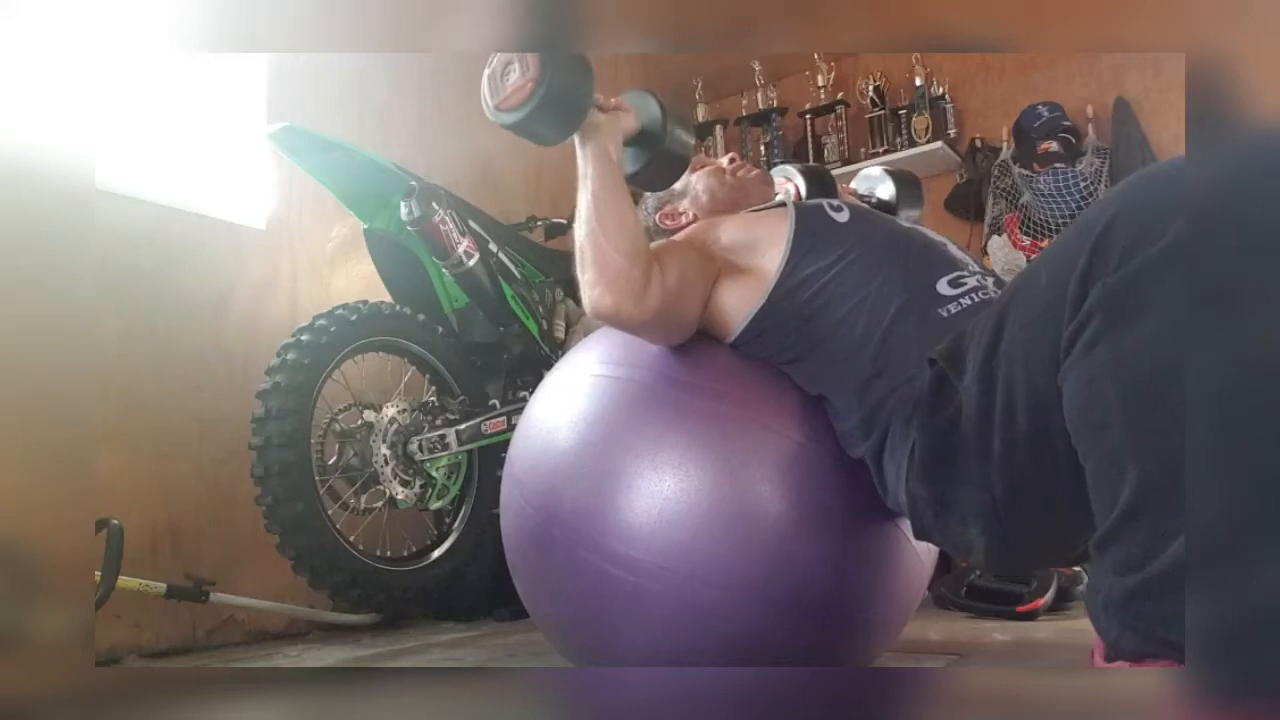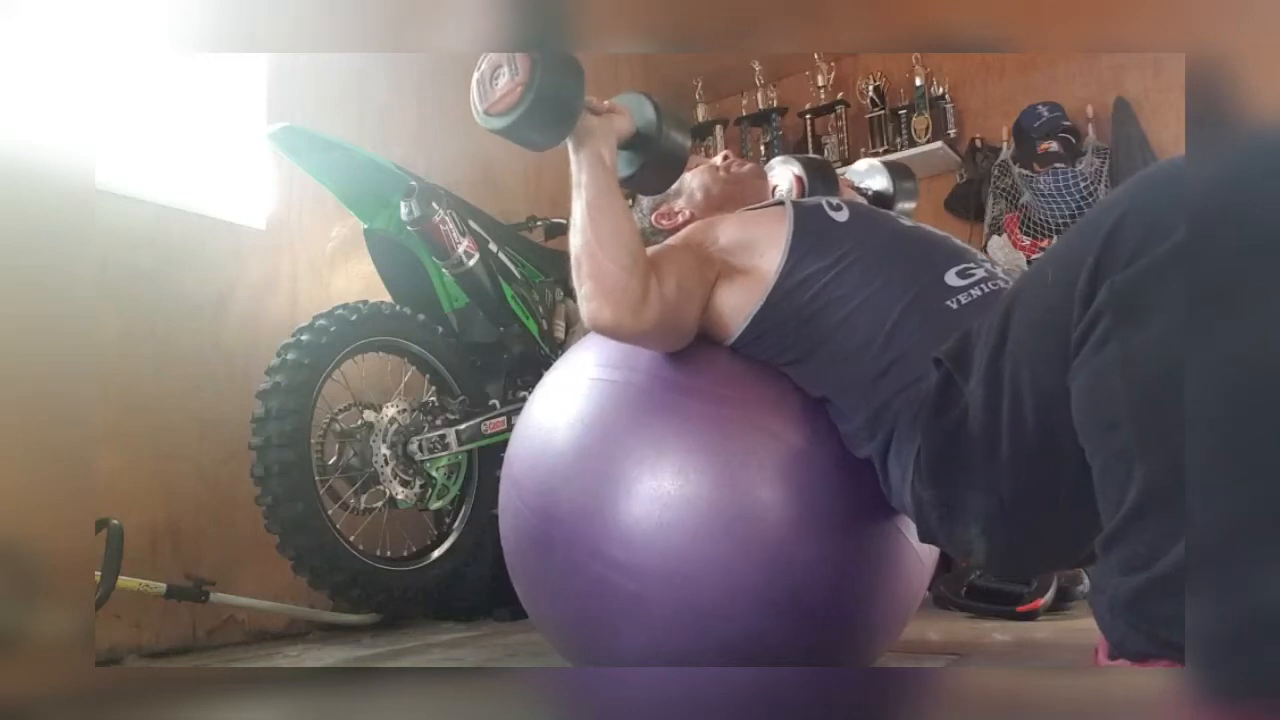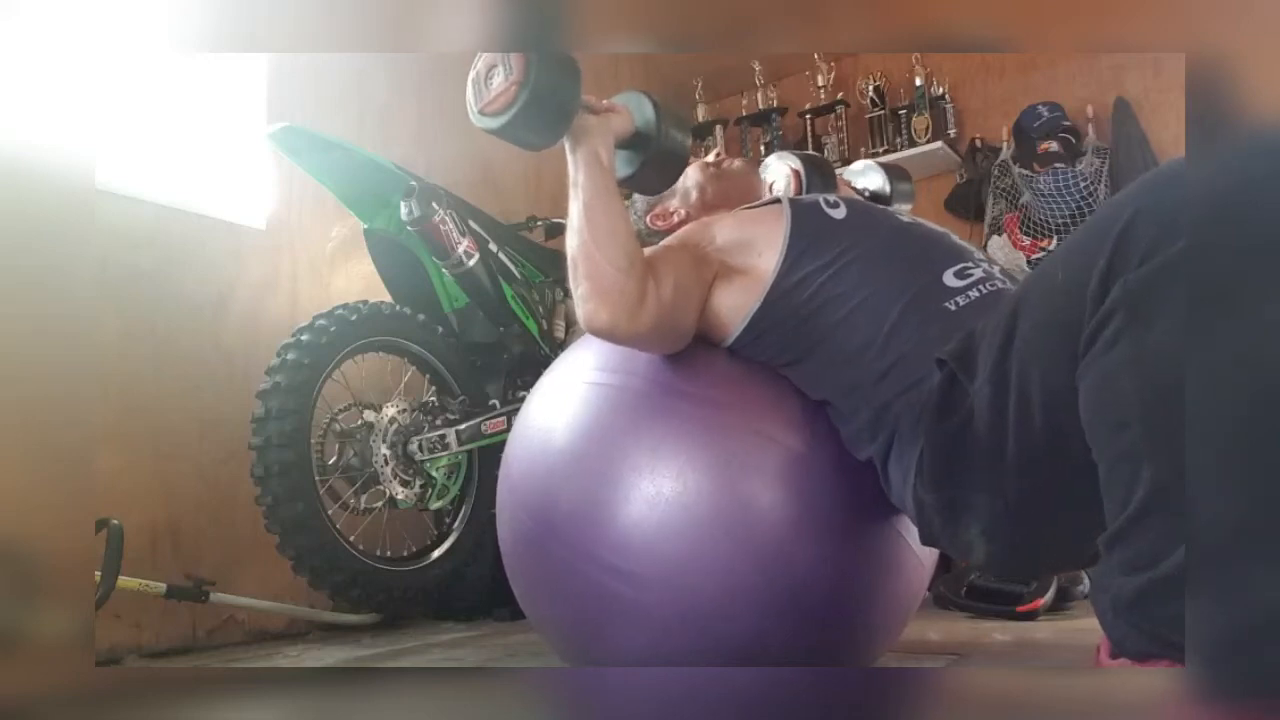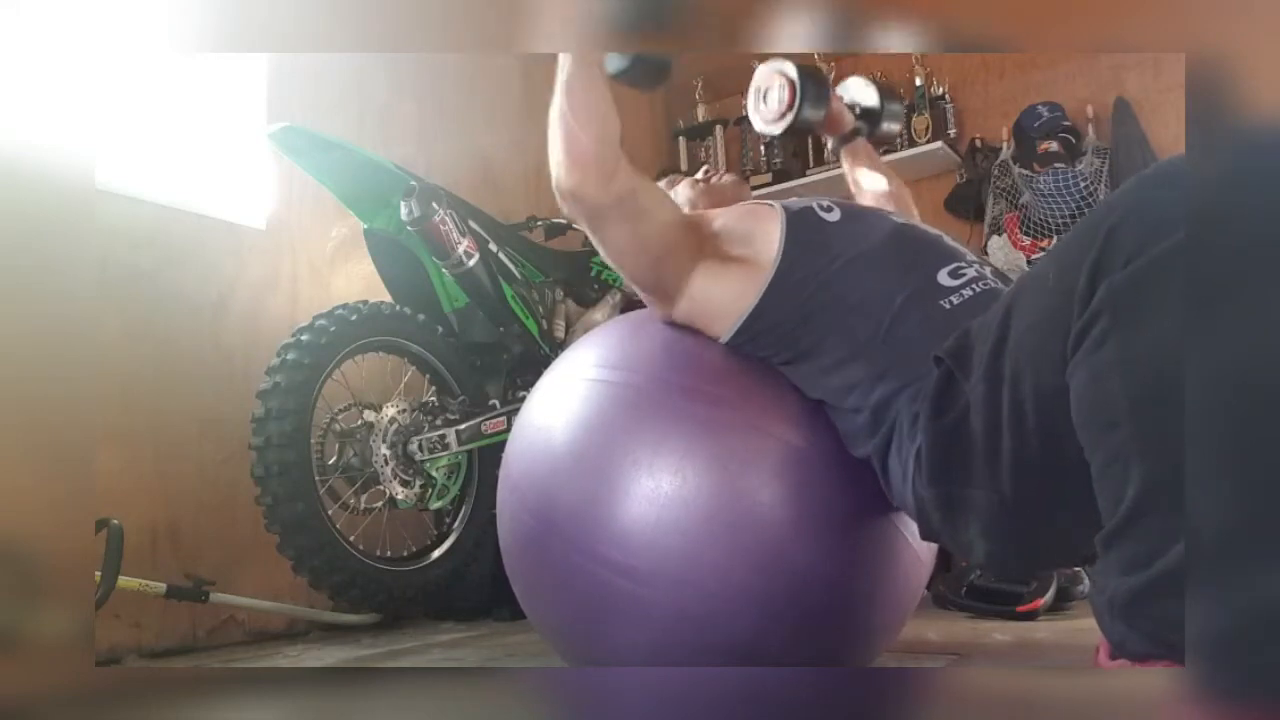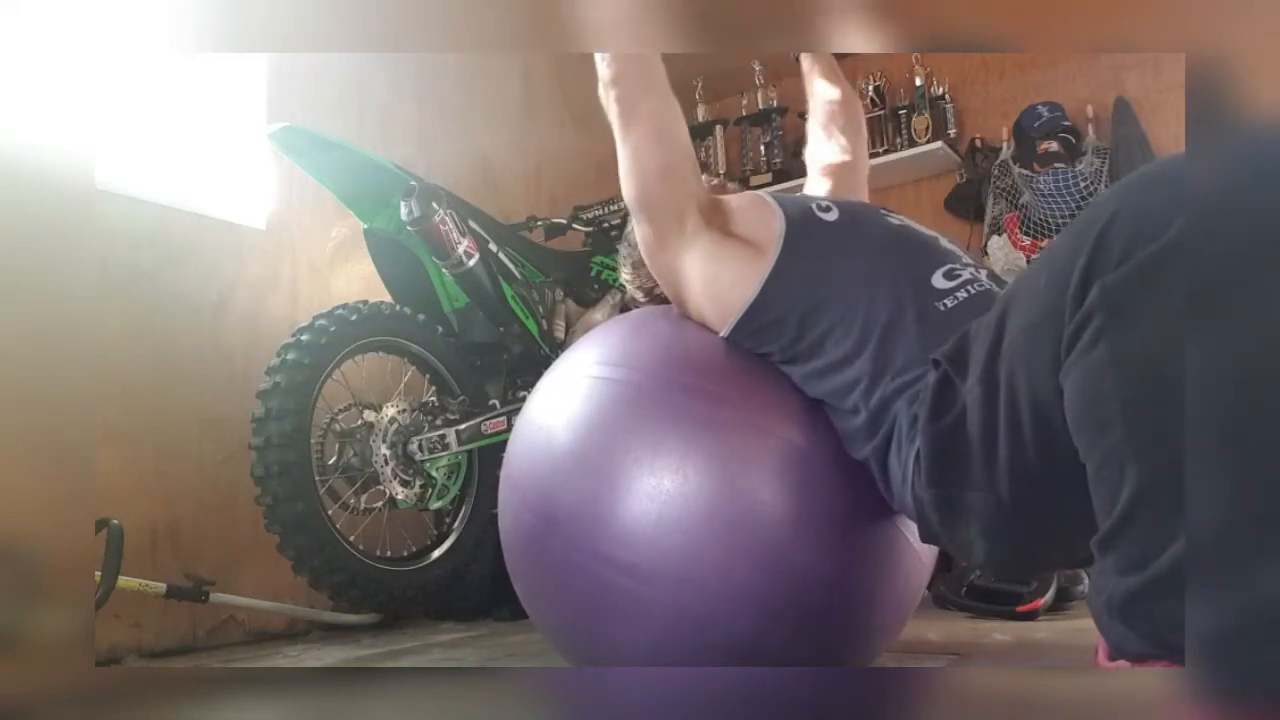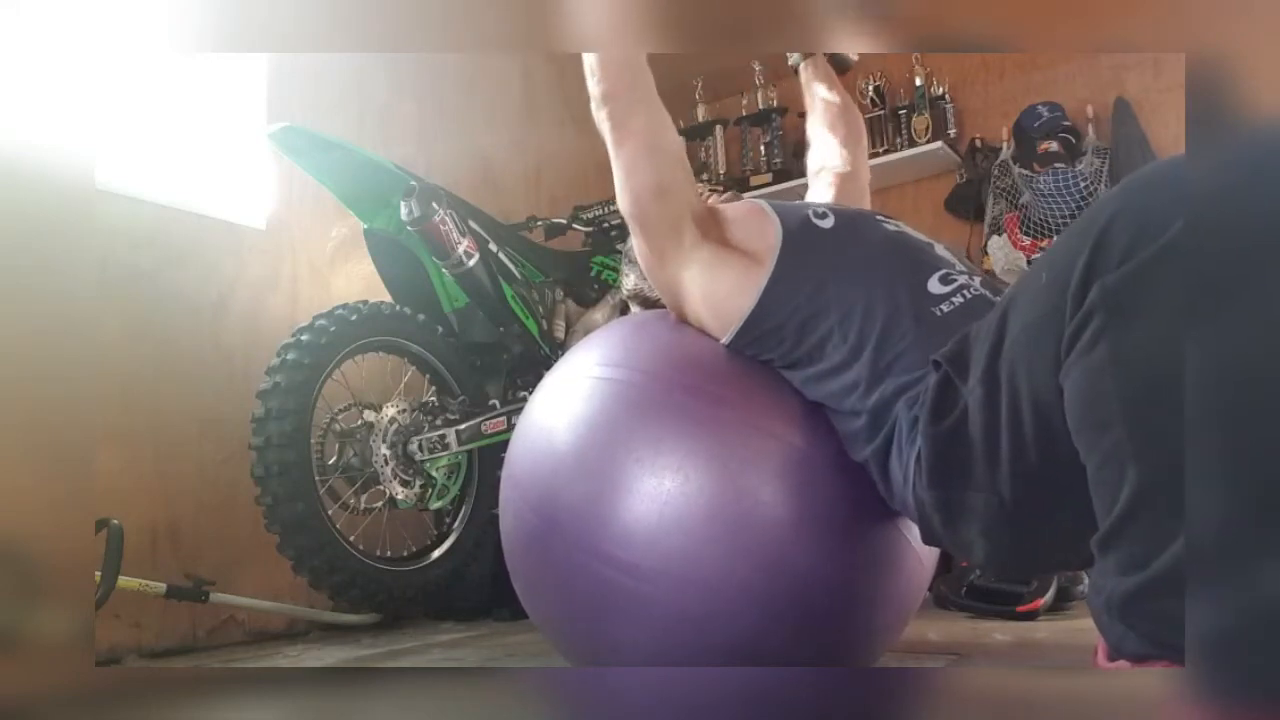
dt=0.4s
person 1, frame 1
left shoulder: (795, 241)
right shoulder: (706, 248)
right elbow: (619, 293)
left wrist: (859, 218)
right wrist: (599, 142)
right hip: (969, 434)
right knee: (1155, 217)
person 1, frame 2
left shoulder: (806, 239)
right shoulder: (703, 250)
right elbow: (617, 305)
left wrist: (854, 210)
right wrist: (593, 148)
right hip: (970, 428)
right knee: (1160, 216)
person 1, frame 3
left shoulder: (789, 238)
right shoulder: (698, 251)
right elbow: (614, 308)
left wrist: (851, 209)
right wrist: (590, 147)
right hip: (972, 421)
person 1, frame 4
left shoulder: (788, 241)
right shoulder: (692, 255)
left elbow: (894, 206)
right elbow: (588, 180)
left wrist: (846, 134)
right wrist: (579, 57)
right hip: (966, 428)
person 1, frame 5
right shoulder: (689, 242)
left elbow: (839, 136)
right elbow: (627, 89)
left wrist: (812, 54)
right hip: (964, 431)
right knee: (1163, 208)
right ankle: (1153, 641)
person 1, frame 6
left shoulder: (809, 226)
right shoulder: (687, 252)
left elbow: (839, 145)
right elbow: (620, 101)
left wrist: (808, 58)
right hip: (964, 429)
right knee: (1160, 211)
right ankle: (1153, 643)
